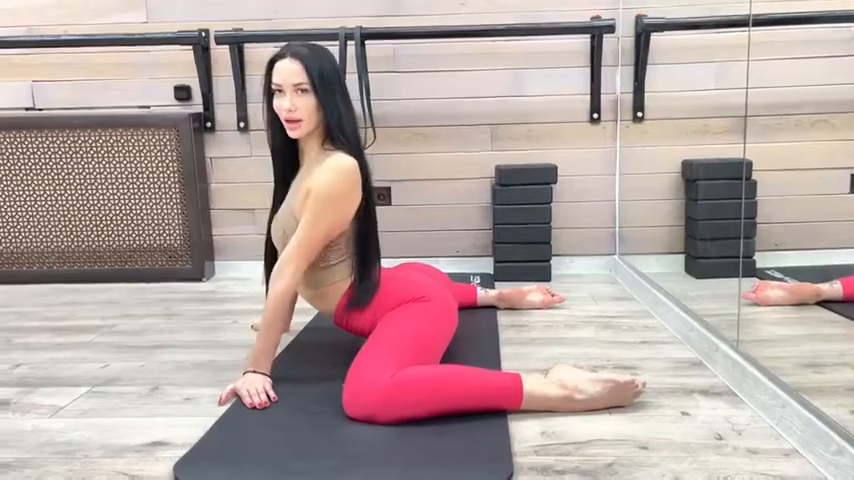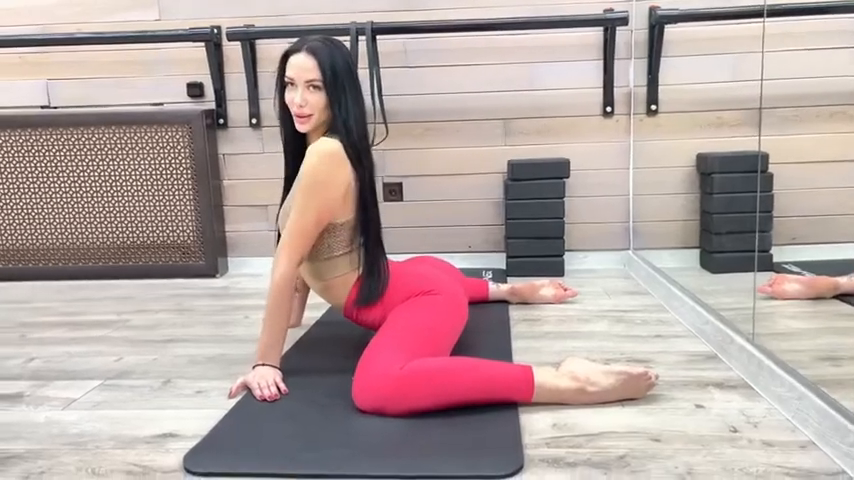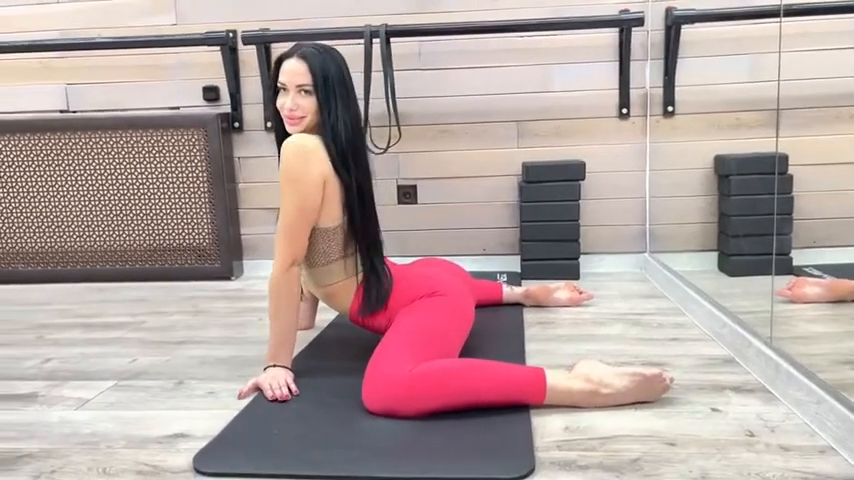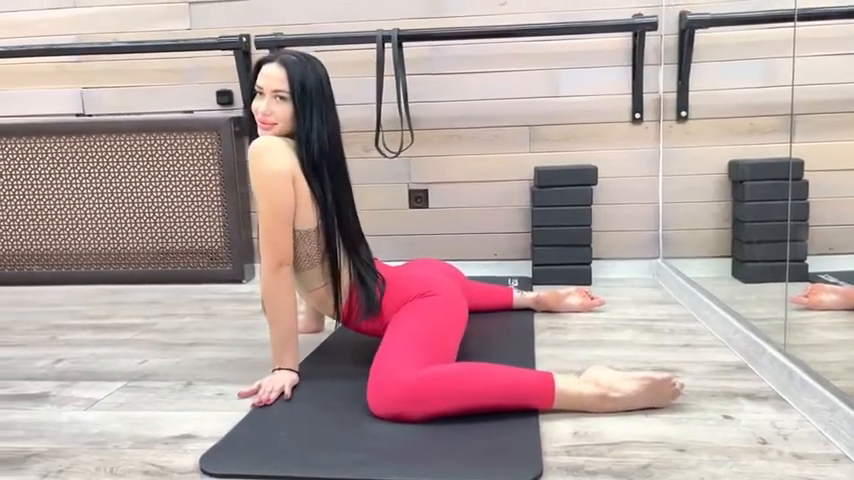
dt=0.7s
person 1, frame 1
left shoulder: (337, 170)
right shoulder: (305, 160)
left elbow: (287, 272)
right elbow: (292, 265)
left wrist: (257, 369)
right wrist: (277, 319)
left hip: (409, 303)
right hip: (398, 287)
left knee: (367, 396)
left ankle: (554, 388)
right ankle: (496, 296)
person 1, frame 2
left shoulder: (326, 155)
right shoulder: (320, 150)
left elbow: (287, 262)
right elbow: (308, 254)
left wrist: (266, 361)
right wrist: (294, 311)
left hip: (420, 295)
right hip: (410, 280)
left knee: (378, 389)
left ankle: (568, 381)
right ankle: (509, 290)
person 1, frame 3
left shoulder: (301, 150)
right shoulder: (329, 149)
left elbow: (287, 264)
right elbow: (315, 254)
left wrist: (278, 362)
right wrist: (305, 313)
left hip: (427, 297)
right hip: (418, 281)
left knee: (387, 390)
left ankle: (582, 384)
right ankle: (524, 293)
person 1, frame 4
left shoulder: (268, 153)
right shoulder: (307, 153)
left elbow: (277, 265)
left wrist: (285, 365)
right wrist: (316, 315)
left hip: (420, 296)
right hip: (413, 282)
left knee: (394, 394)
left ankle: (593, 389)
right ankle: (536, 298)
